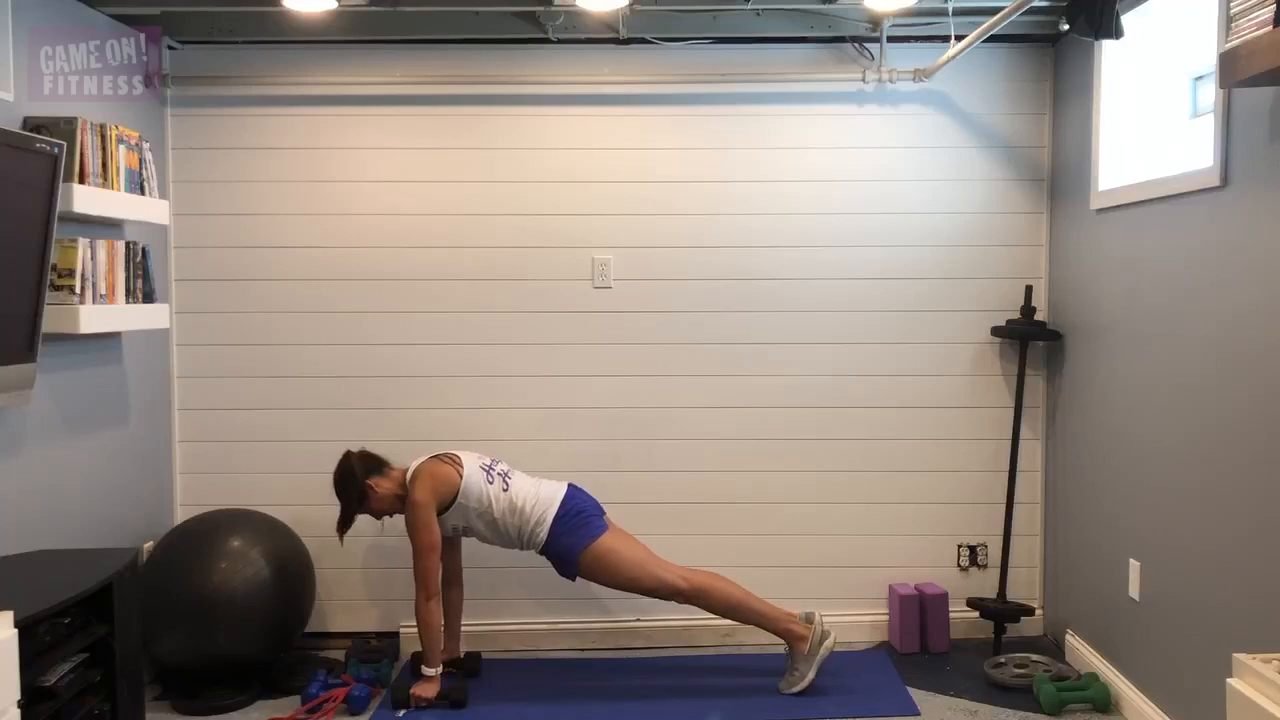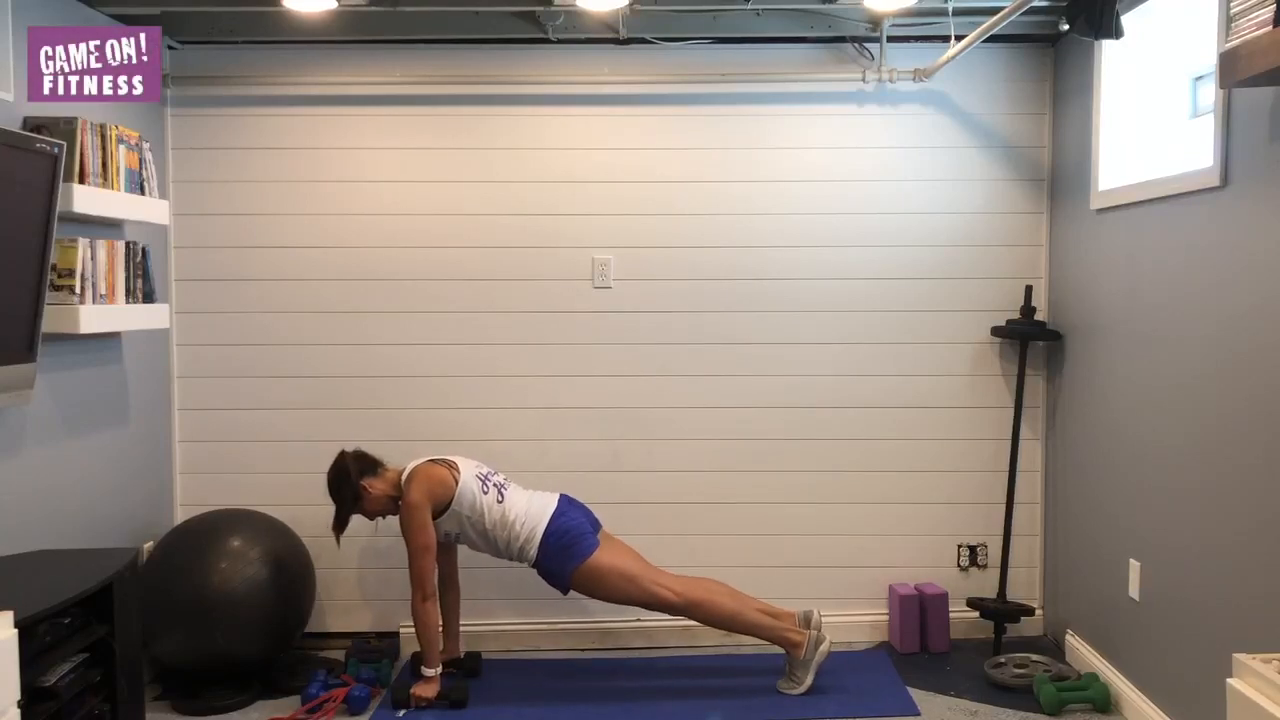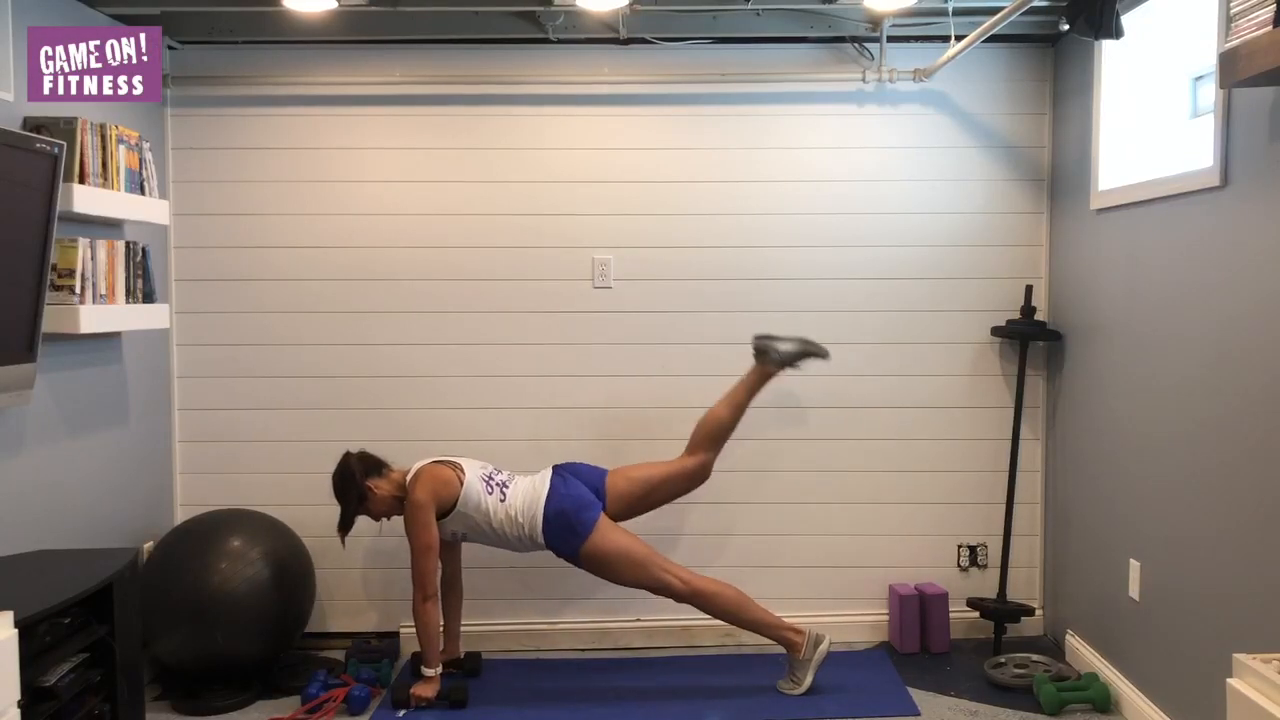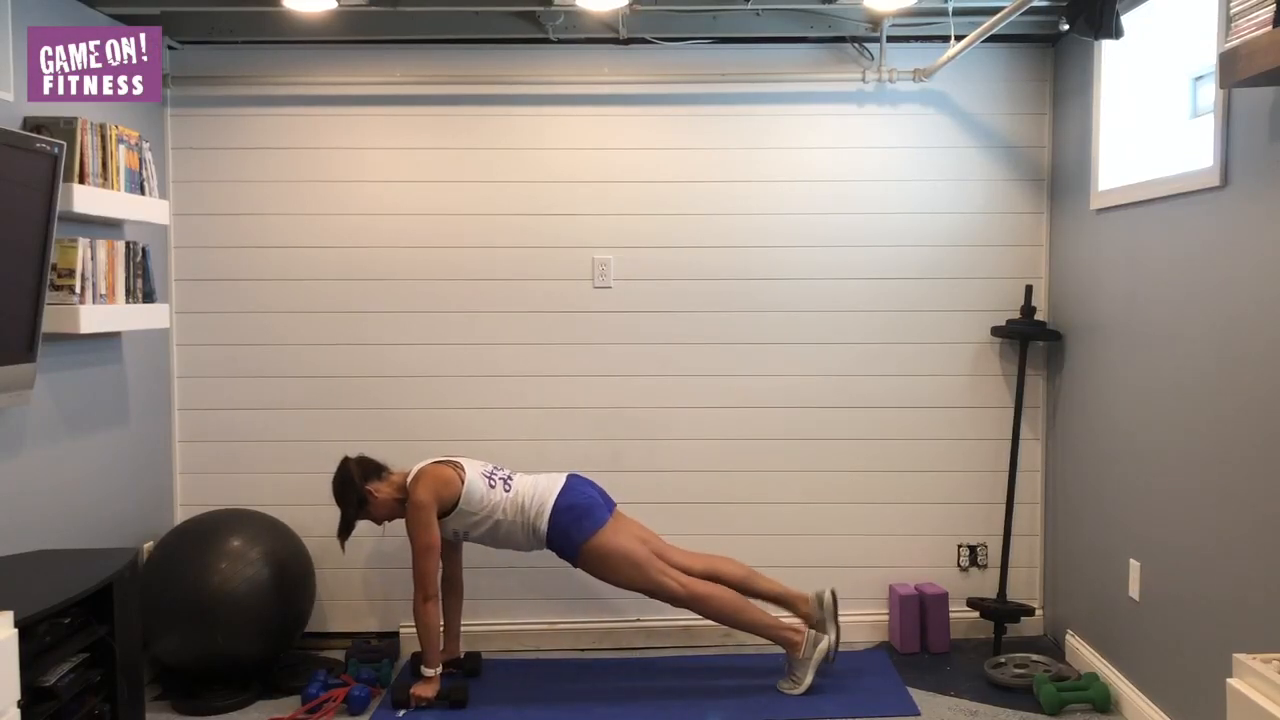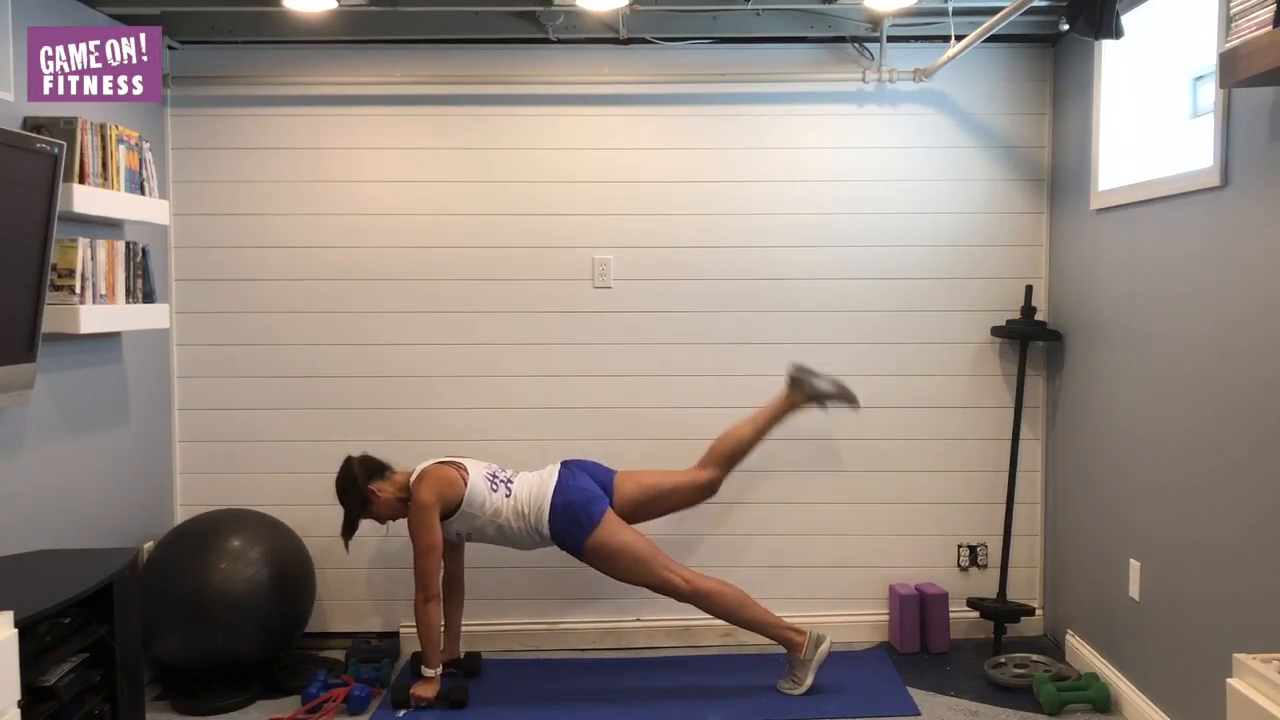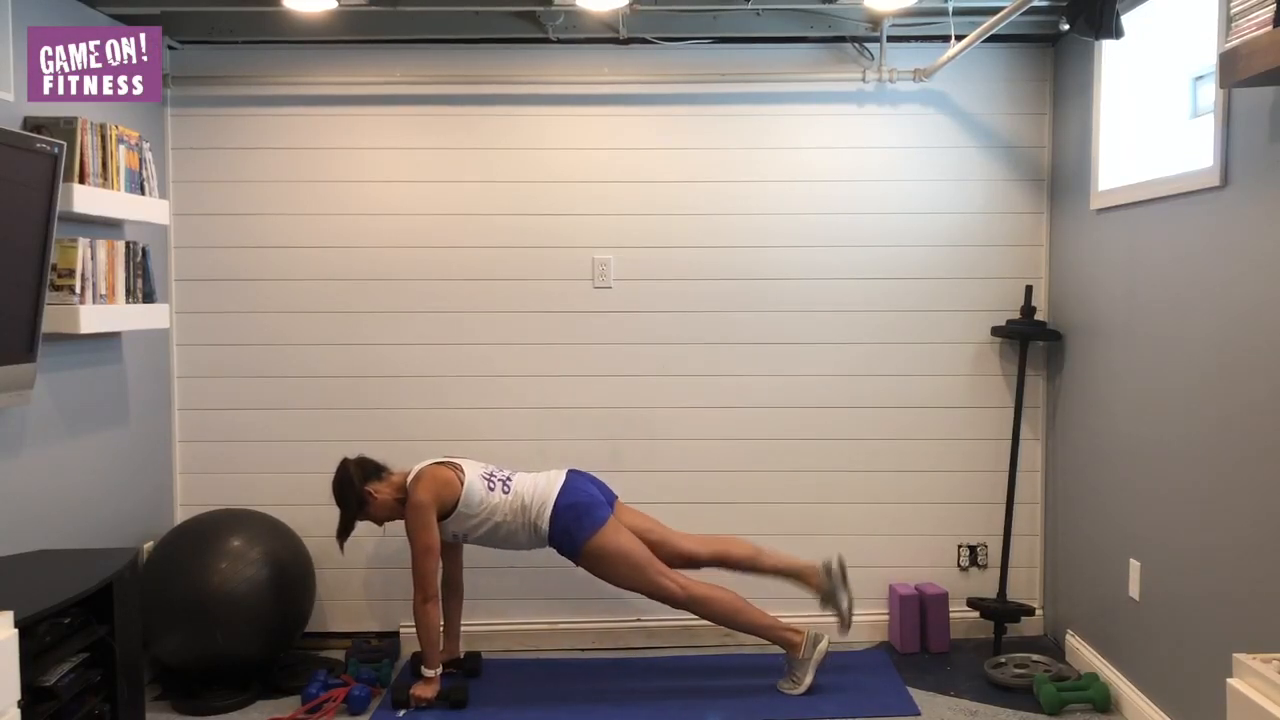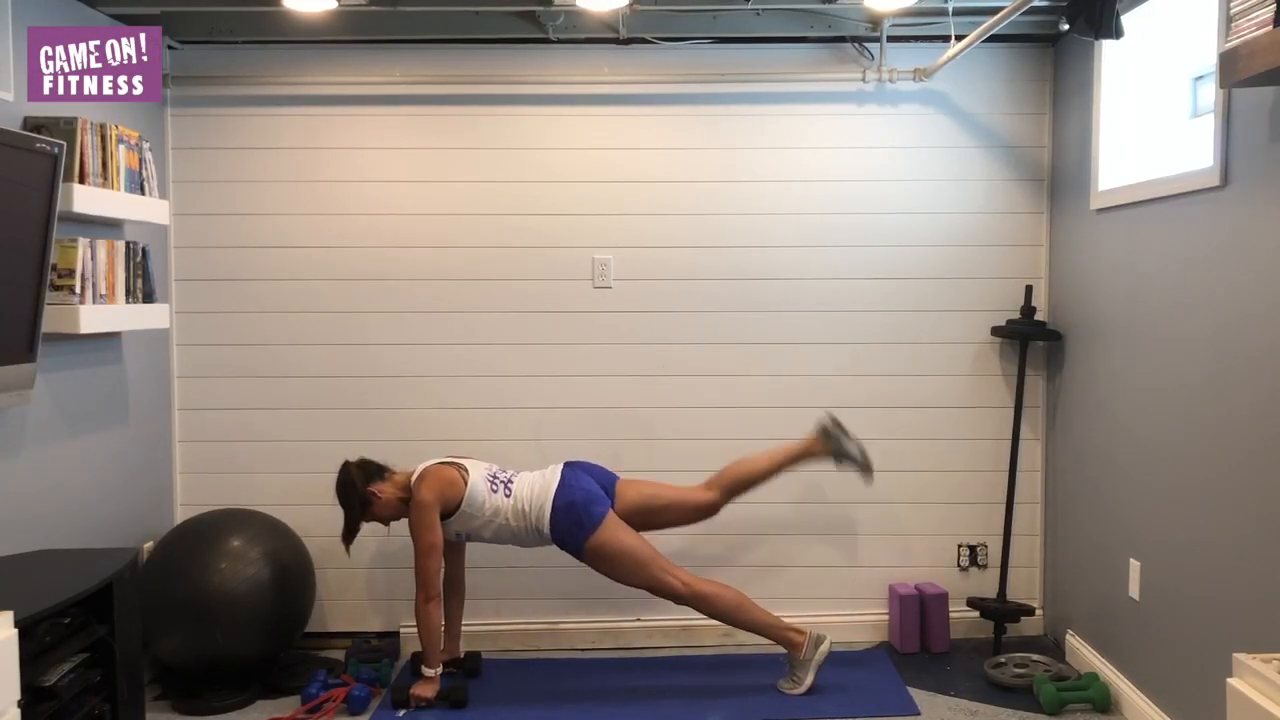
dt=0.7s
person 1, frame 1
left shoulder: (419, 494)
right shoulder: (436, 478)
left elbow: (428, 590)
right elbow: (452, 579)
left wrist: (430, 672)
right wrist: (451, 649)
left hip: (560, 524)
right hip: (565, 505)
left knee: (674, 584)
right knee: (673, 579)
left ankle: (800, 634)
right ankle: (794, 620)
person 1, frame 2
left shoulder: (414, 496)
right shoulder: (430, 477)
left elbow: (424, 593)
right elbow: (447, 578)
left wrist: (430, 672)
right wrist: (451, 648)
left hip: (555, 540)
right hip: (559, 515)
left knee: (670, 595)
right knee: (670, 586)
left ankle: (796, 639)
right ankle: (791, 619)
person 1, frame 3
left shoulder: (418, 497)
right shoulder: (436, 481)
left elbow: (427, 595)
right elbow: (451, 582)
left wrist: (431, 673)
right wrist: (452, 650)
left hip: (560, 516)
right hip: (566, 485)
left knee: (677, 584)
right knee: (696, 463)
left ankle: (797, 641)
right ankle: (764, 366)
person 1, frame 4
left shoulder: (420, 495)
right shoulder: (435, 485)
left elbow: (426, 595)
right elbow: (450, 579)
left wrist: (430, 673)
right wrist: (450, 649)
left hip: (563, 513)
right hip: (568, 496)
left knee: (675, 584)
right knee: (690, 567)
left ankle: (796, 639)
right ankle: (806, 605)
person 1, frame 5
left shoulder: (420, 497)
right shoulder: (438, 481)
left elbow: (428, 596)
right elbow: (453, 582)
left wrist: (431, 674)
right wrist: (452, 650)
left hip: (565, 509)
right hip: (572, 483)
left knee: (679, 582)
right knee: (707, 476)
left ankle: (799, 641)
right ankle: (794, 395)
person 1, frame 6
left shoulder: (419, 497)
right shoulder: (434, 485)
left elbow: (427, 596)
right elbow: (451, 580)
left wrist: (430, 674)
right wrist: (451, 649)
left hip: (564, 513)
right hip: (569, 491)
left knee: (672, 586)
right knee: (697, 552)
left ankle: (796, 639)
right ankle: (816, 575)
person 1, frame 7
left shoulder: (423, 497)
right shoulder: (439, 482)
left elbow: (431, 595)
right elbow: (454, 582)
left wrist: (431, 673)
right wrist: (452, 651)
left hip: (566, 509)
right hip: (571, 482)
left knee: (676, 583)
right knee: (710, 498)
left ankle: (799, 642)
right ankle: (818, 442)
